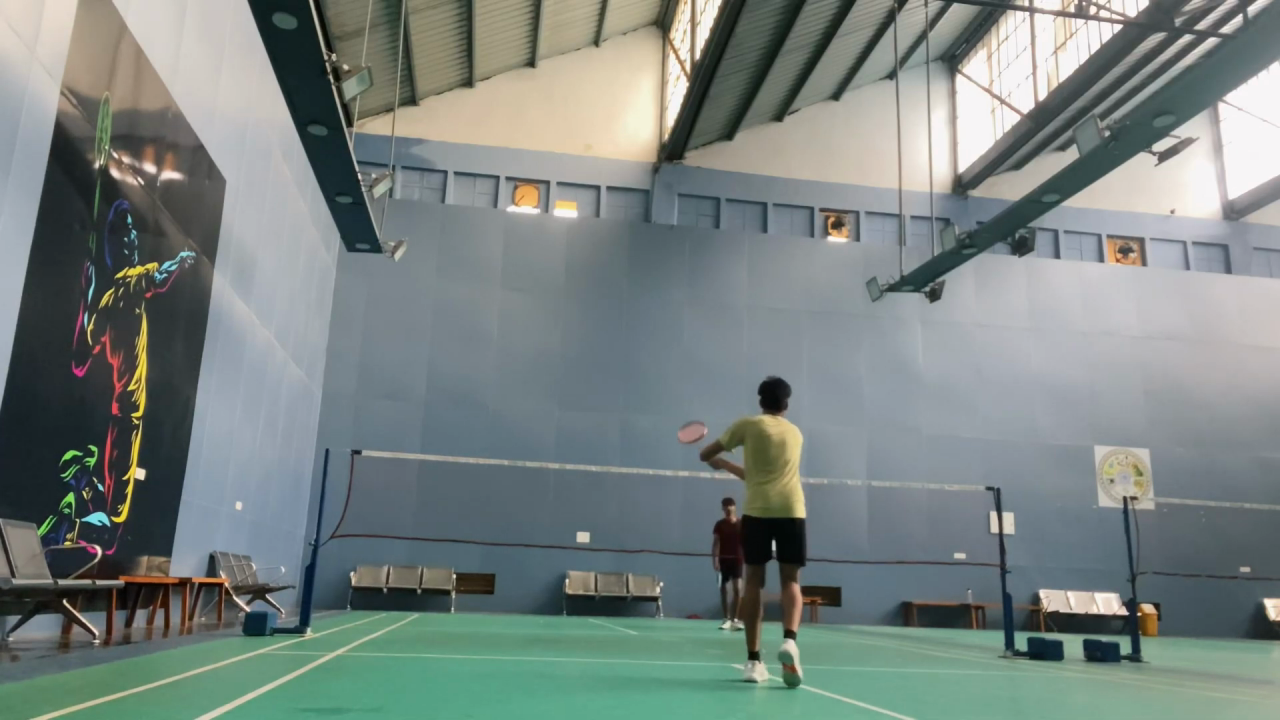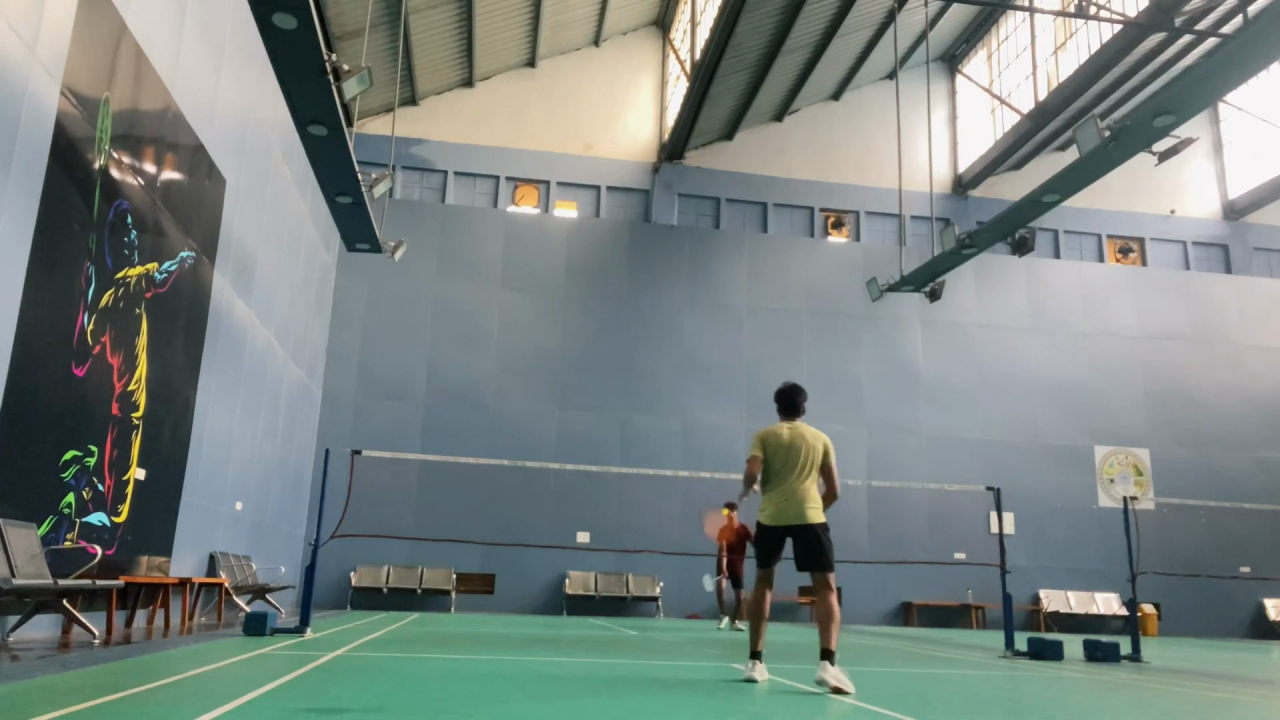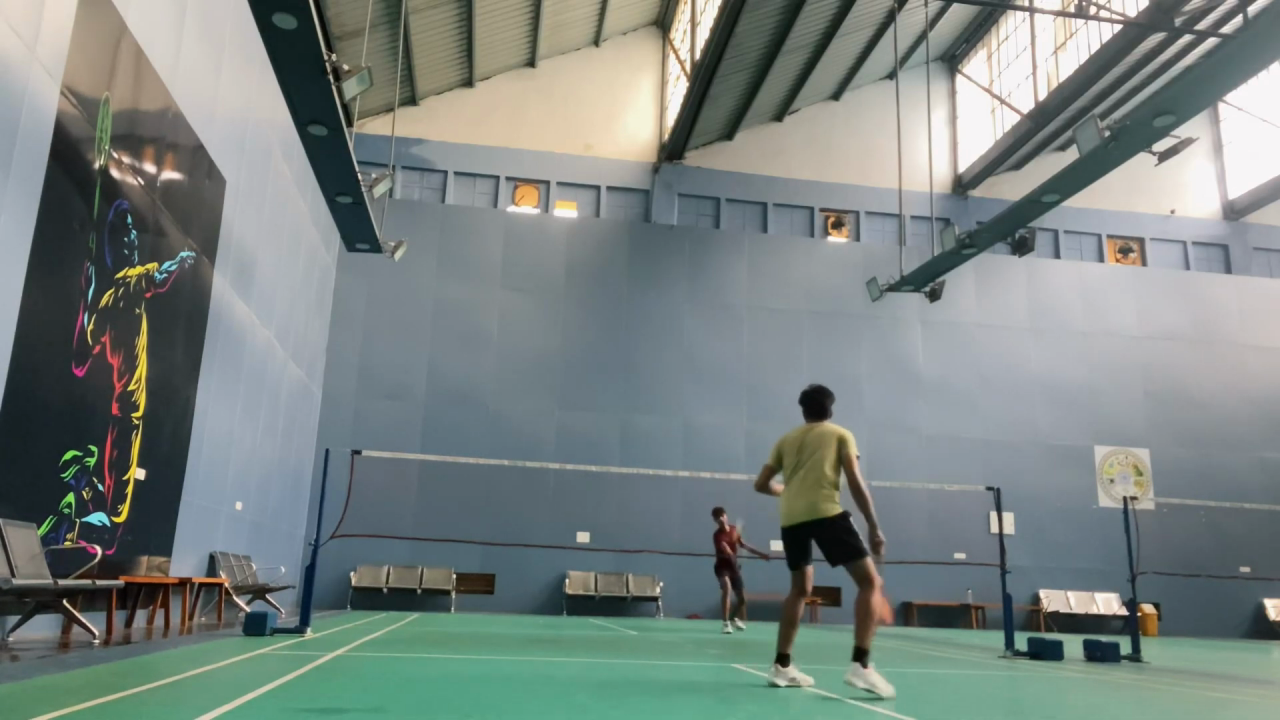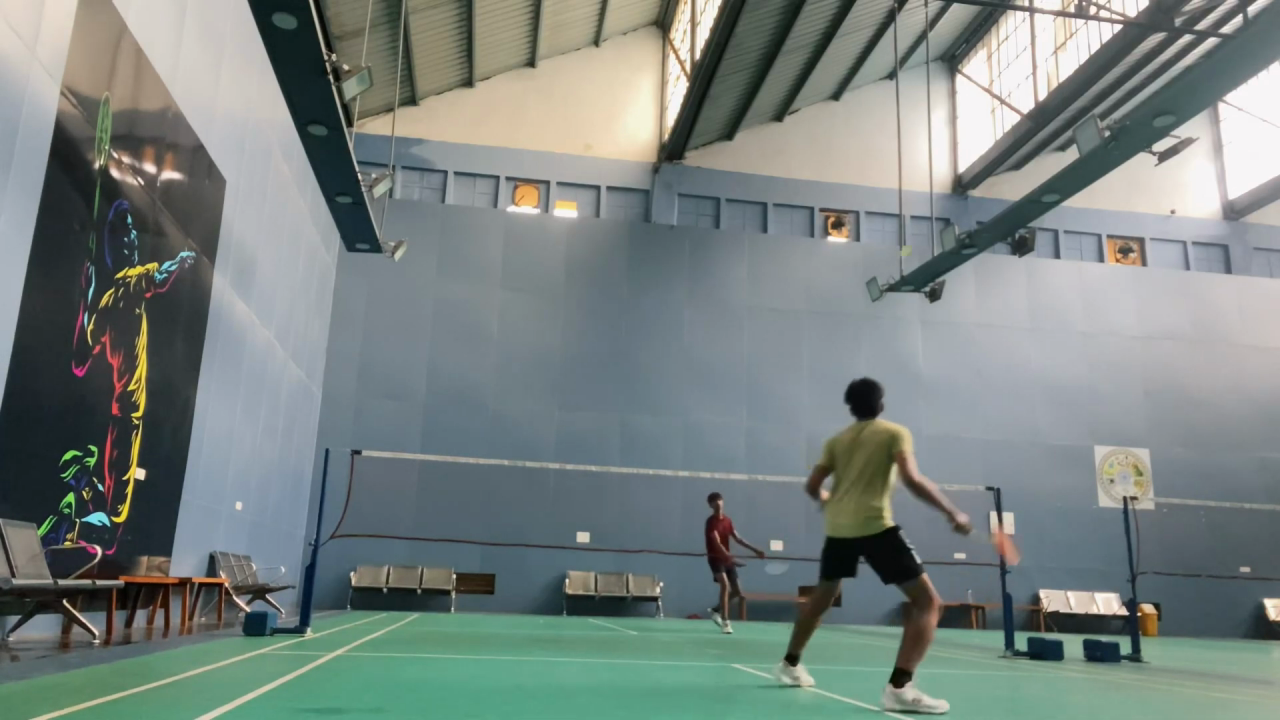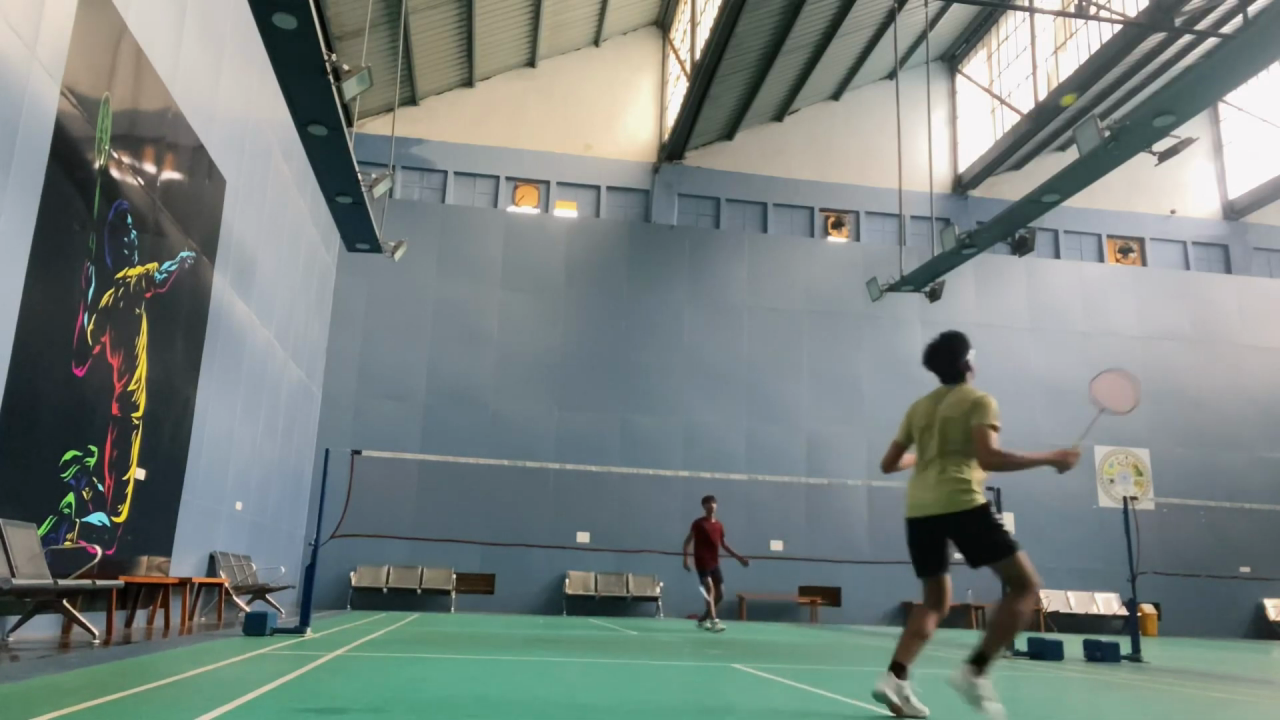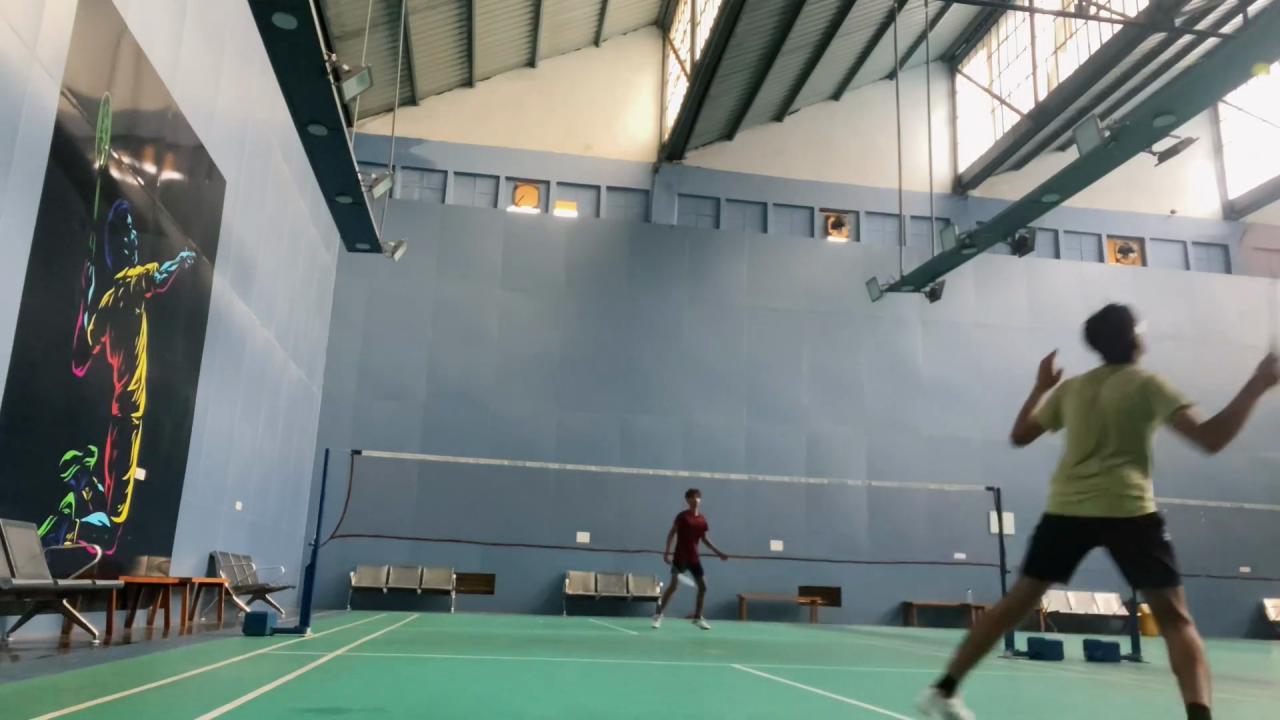
dt=0.3s
person 1, frame 1
left shoulder: (138, 278)
right shoulder: (104, 288)
left elbow: (159, 277)
right elbow: (80, 358)
left wrist: (177, 264)
right wrist: (86, 299)
left hip: (128, 393)
left knee: (120, 467)
left ankle: (112, 531)
person 1, frame 2
left shoulder: (138, 278)
right shoulder: (103, 288)
left elbow: (158, 277)
right elbow: (80, 358)
left wrist: (176, 265)
right wrist: (86, 300)
left hip: (129, 395)
left knee: (119, 471)
left ankle: (112, 529)
person 1, frame 3
left shoulder: (138, 278)
right shoulder: (101, 286)
left elbow: (159, 277)
right elbow: (81, 356)
left wrist: (176, 265)
right wrist: (86, 300)
left hip: (128, 393)
left knee: (120, 469)
left ankle: (111, 531)
person 1, frame 4
left shoulder: (138, 278)
right shoulder: (100, 285)
left elbow: (159, 278)
right elbow: (80, 358)
left wrist: (177, 265)
right wrist: (86, 300)
left hip: (129, 394)
left knee: (119, 470)
left ankle: (111, 531)
person 1, frame 5
left shoulder: (138, 277)
right shoulder: (102, 288)
left elbow: (159, 276)
right elbow: (81, 356)
left wrist: (177, 264)
right wrist: (86, 301)
left hip: (129, 393)
left knee: (121, 469)
left ankle: (112, 531)
person 1, frame 6
left shoulder: (139, 278)
right shoulder: (105, 290)
left elbow: (159, 277)
right elbow: (81, 358)
left wrist: (177, 264)
right wrist: (86, 301)
left hip: (130, 395)
right hip: (112, 396)
left knee: (120, 470)
right knee: (106, 469)
left ankle: (111, 532)
person 2, frame 1
left shoulder: (747, 425)
right shoulder: (796, 434)
left elbow: (707, 455)
left wrist: (719, 455)
right wrist: (730, 465)
left hip: (757, 511)
right hip: (792, 512)
left knee: (754, 583)
right knee: (790, 581)
left ankle: (753, 661)
right ankle: (789, 639)
person 2, frame 2
left shoulder: (765, 435)
right shoulder: (821, 439)
left elbow: (750, 474)
right elbow: (833, 491)
left wrist: (749, 487)
left hip: (771, 517)
right hip: (811, 516)
left knee: (763, 583)
right knee: (826, 590)
left ankle: (755, 661)
right ankle: (827, 663)
person 2, frame 3
left shoulder: (786, 440)
right shoulder: (841, 435)
left elbow: (762, 483)
right elbow: (856, 483)
right wrist: (875, 528)
left hip: (790, 518)
right hip: (826, 514)
left knee: (802, 589)
right knee: (869, 583)
left ankle: (782, 666)
right ankle: (860, 665)
person 2, frame 4
left shoulder: (837, 440)
right shoulder: (894, 433)
left elbow: (812, 487)
right elbow: (912, 479)
right wrist: (953, 513)
left hip: (838, 528)
right hip: (874, 525)
left knee: (823, 596)
right knee: (927, 603)
left ankle: (790, 664)
right ankle: (899, 687)
person 2, frame 5
left shoulder: (917, 408)
right shoulder: (978, 401)
left elbow: (888, 463)
right elbow: (989, 458)
right wrist: (1051, 458)
left hip: (920, 511)
right hip: (961, 504)
left knee: (936, 604)
right knee: (1024, 590)
left ankle: (895, 678)
right ankle: (974, 671)
person 2, frame 6
left shoulder: (1070, 388)
right shoulder: (1149, 385)
left elbow: (1020, 436)
right elbow: (1210, 440)
left wrist: (1041, 388)
left hip: (1067, 508)
right hip: (1128, 509)
left knee: (1016, 604)
right knee: (1176, 619)
